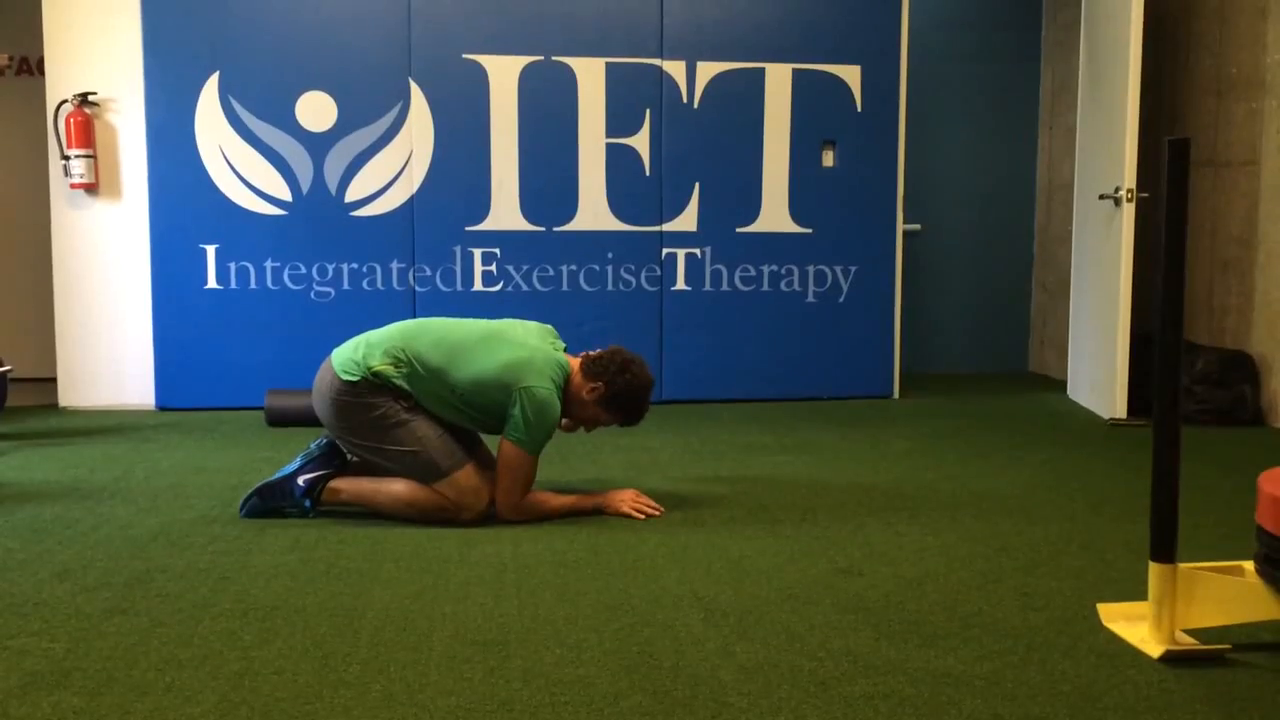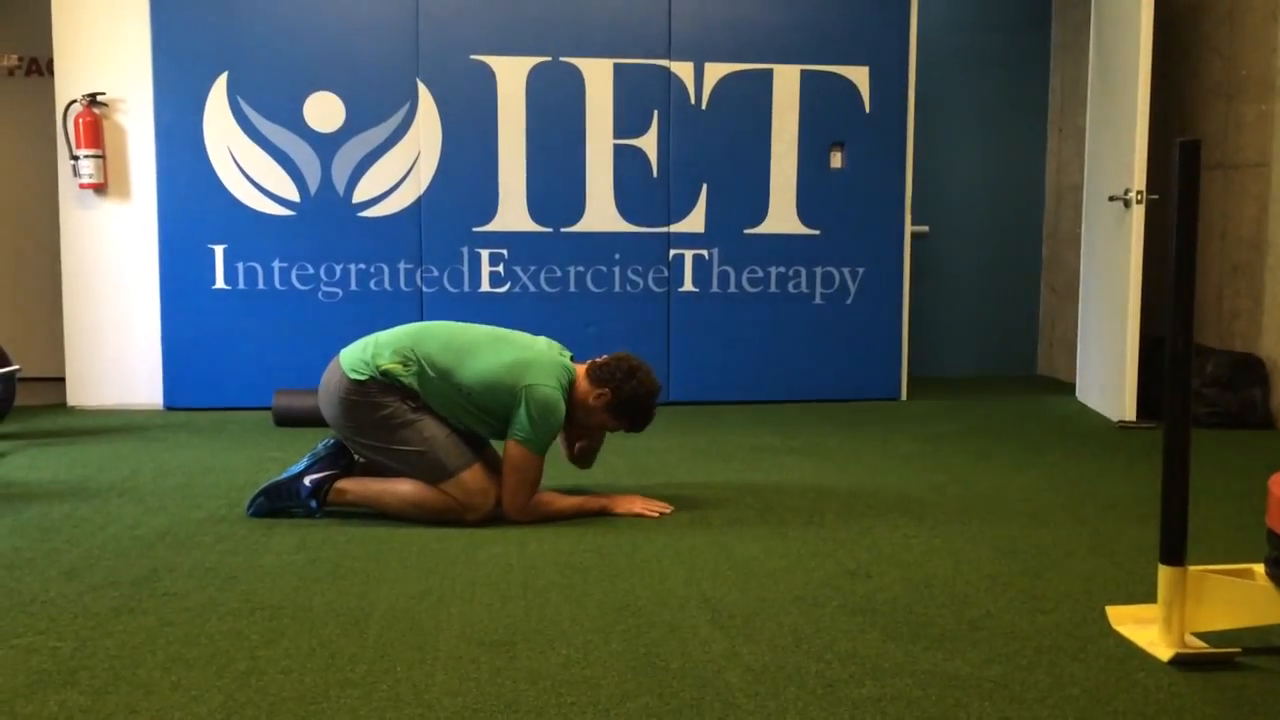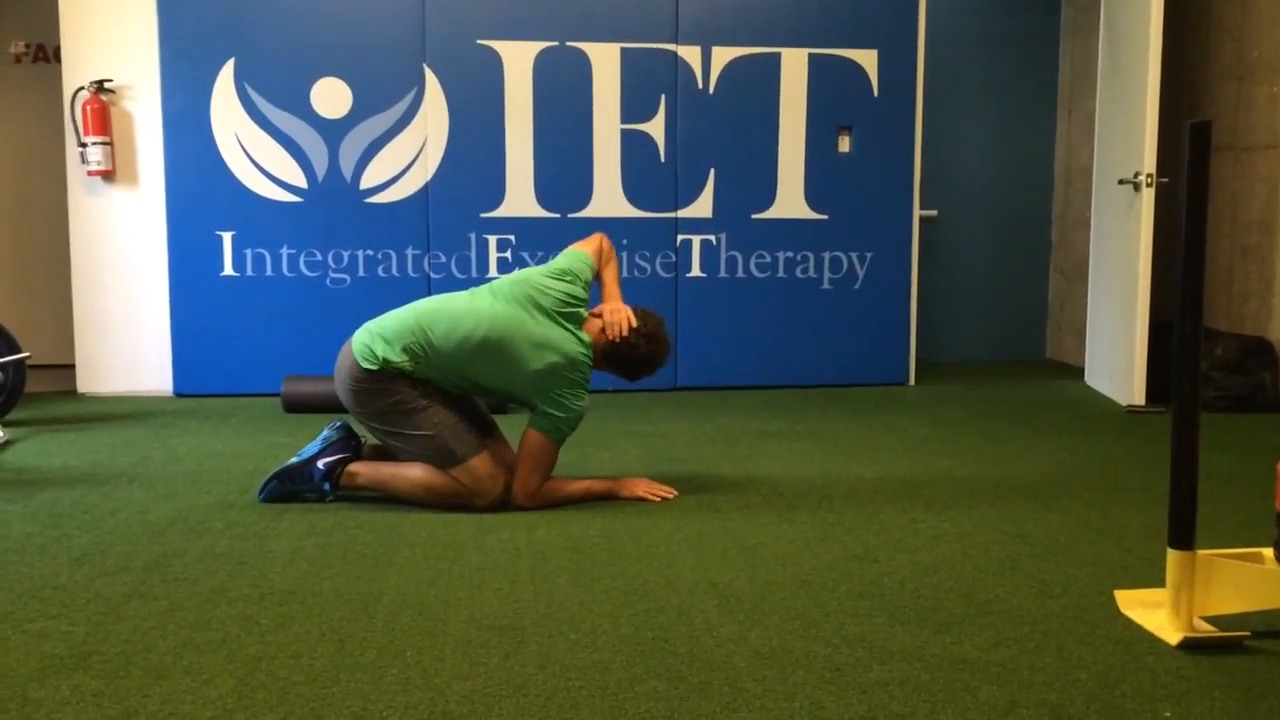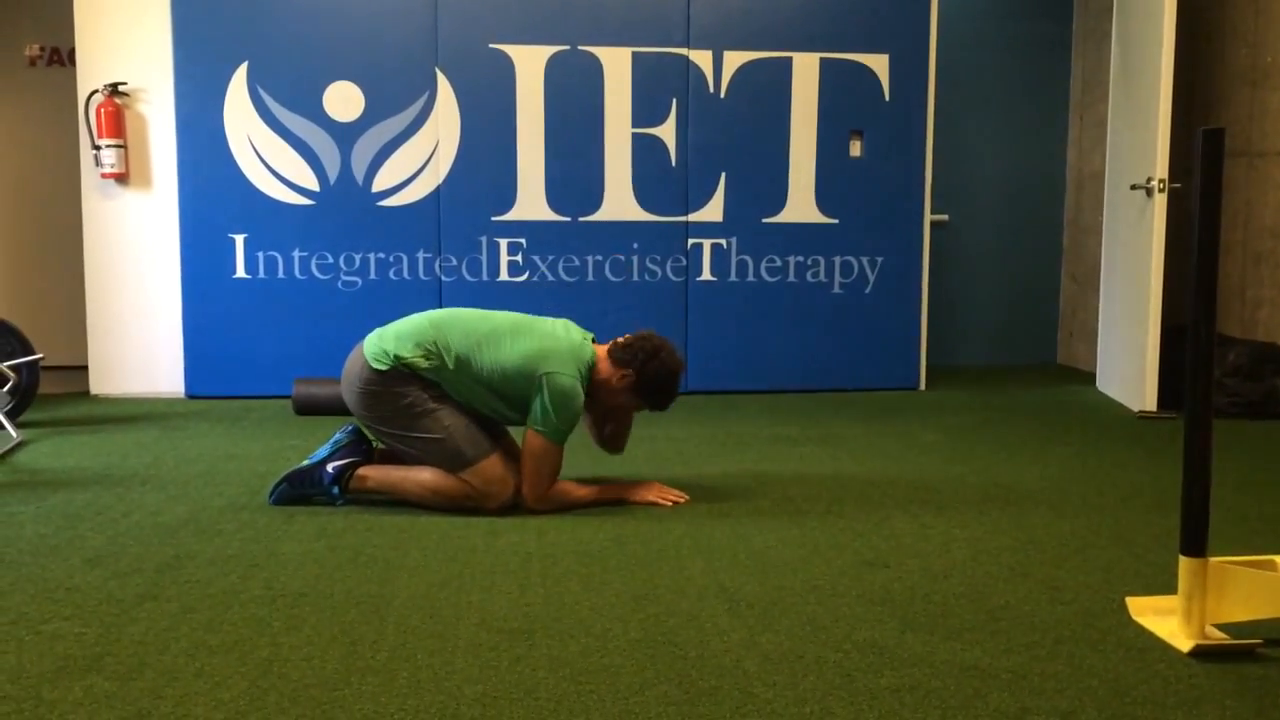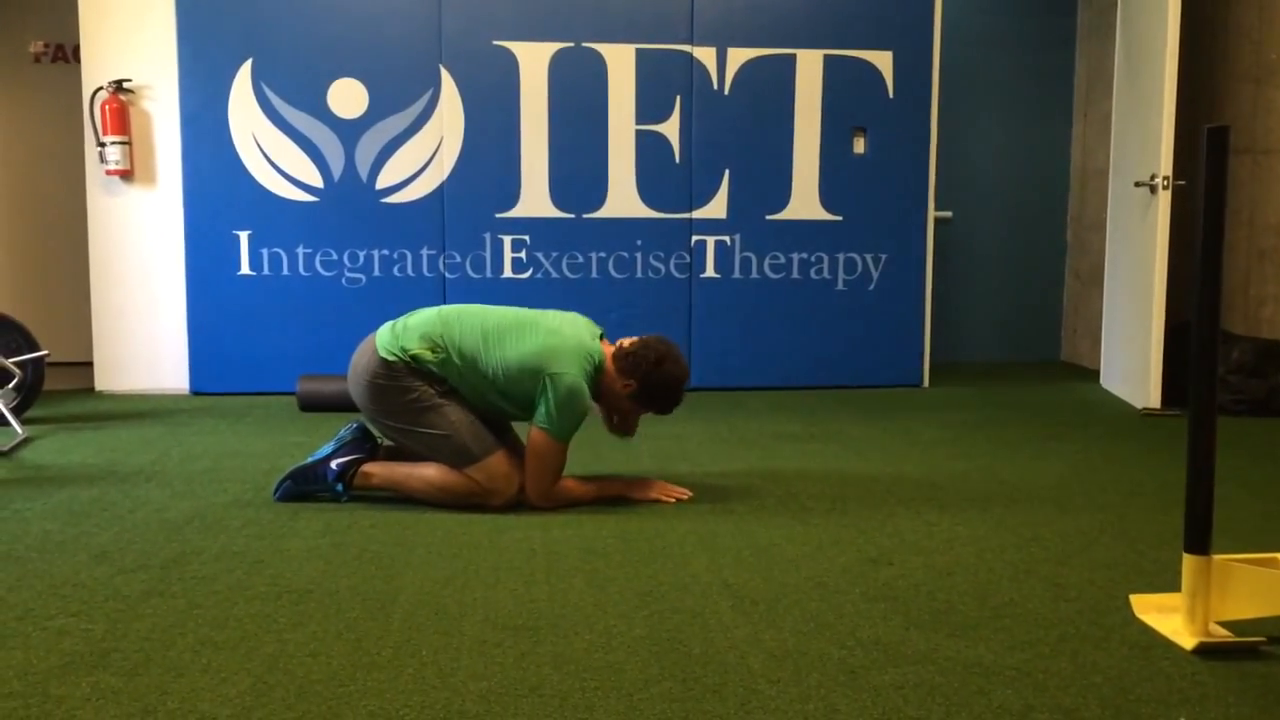
dt=1s
person 1, frame 1
left shoulder: (548, 340)
right shoulder: (539, 393)
left elbow: (565, 420)
right elbow: (511, 505)
left wrist: (577, 393)
right wrist: (601, 501)
left hip: (364, 369)
right hip: (354, 388)
left knee: (485, 477)
right knee: (471, 500)
left ankle: (343, 461)
right ankle: (316, 488)
person 1, frame 2
left shoulder: (558, 359)
right shoulder: (544, 395)
left elbow: (580, 458)
right elbow: (518, 506)
left wrist: (593, 427)
right wrist: (609, 504)
left hip: (371, 371)
right hip: (362, 388)
left knee: (492, 478)
right knee: (477, 500)
left ankle: (349, 463)
right ankle: (325, 488)
person 1, frame 3
left shoulder: (565, 287)
right shoulder: (567, 387)
left elbow: (601, 243)
right elbow: (525, 492)
left wrist: (613, 298)
right wrist: (615, 487)
left hip: (380, 346)
right hip: (375, 372)
left knee: (502, 466)
right knee: (488, 487)
left ankle: (356, 450)
right ankle: (337, 472)
person 1, frame 4
left shoulder: (576, 341)
right shoulder: (563, 382)
left elbow: (612, 440)
right elbow: (536, 495)
left wrist: (624, 401)
right wrist: (627, 490)
left hip: (393, 359)
right hip: (382, 376)
left knee: (510, 467)
right knee: (497, 489)
left ankle: (366, 453)
right ankle: (347, 476)
person 1, frame 5
left shoulder: (587, 332)
right shoulder: (570, 382)
left elbow: (623, 427)
right elbow: (540, 492)
left wrist: (630, 354)
right wrist: (629, 487)
left hip: (401, 351)
right hip: (389, 371)
left knee: (514, 466)
right knee: (502, 485)
left ankle: (372, 450)
right ankle: (352, 472)
